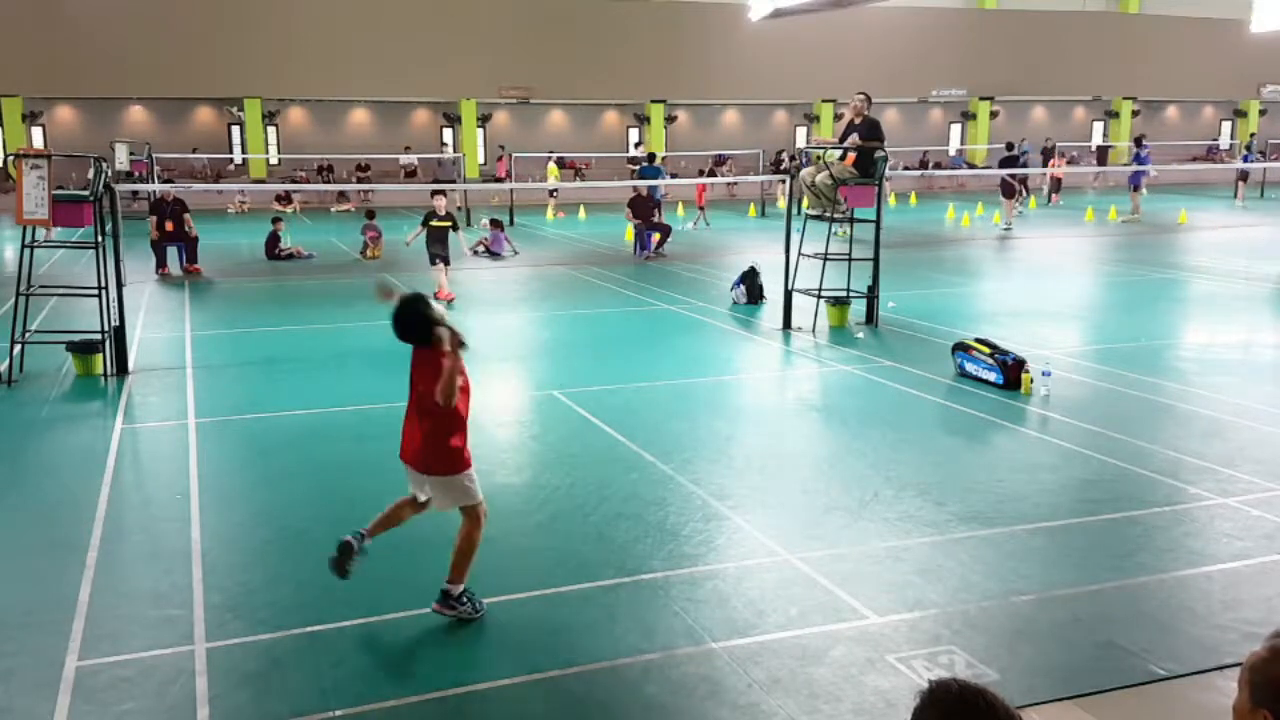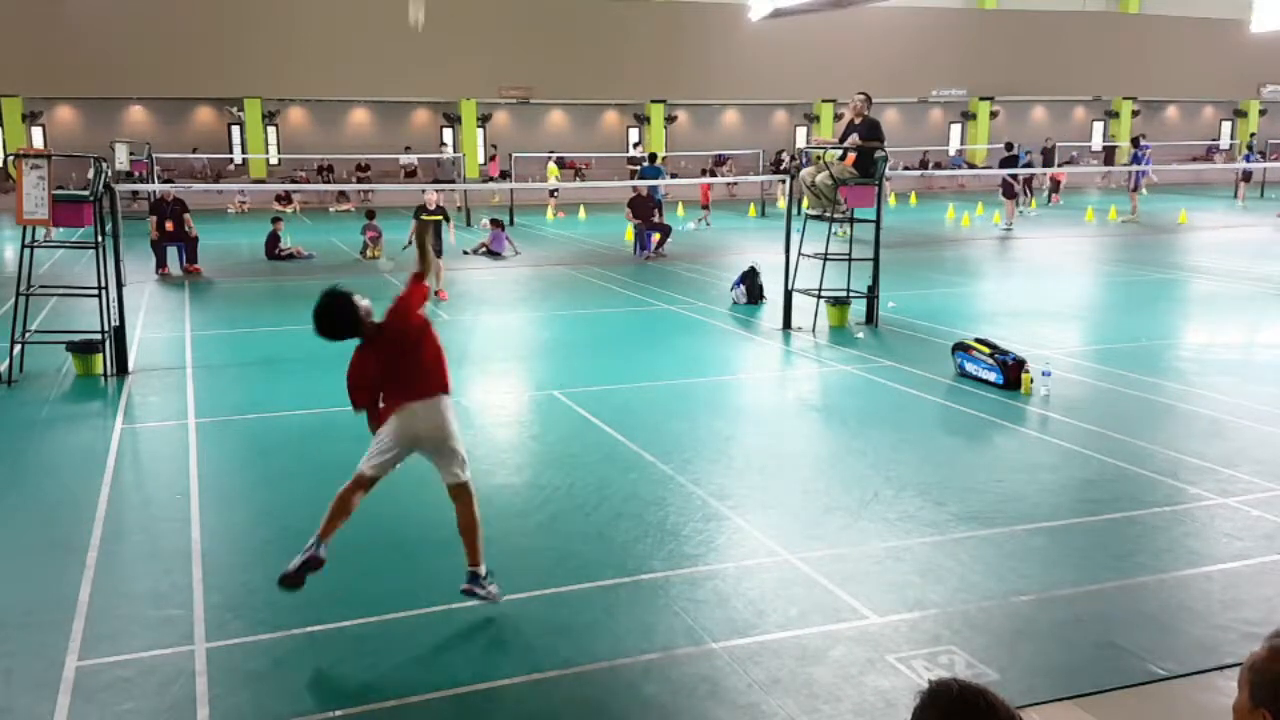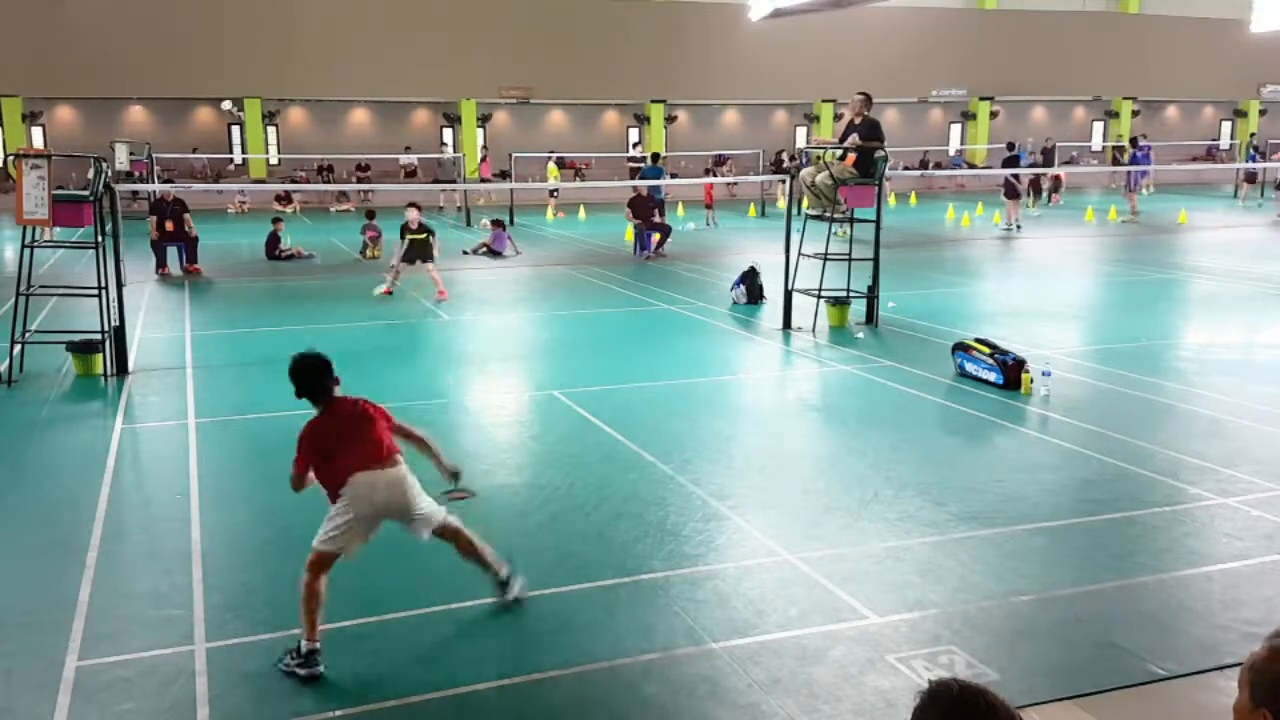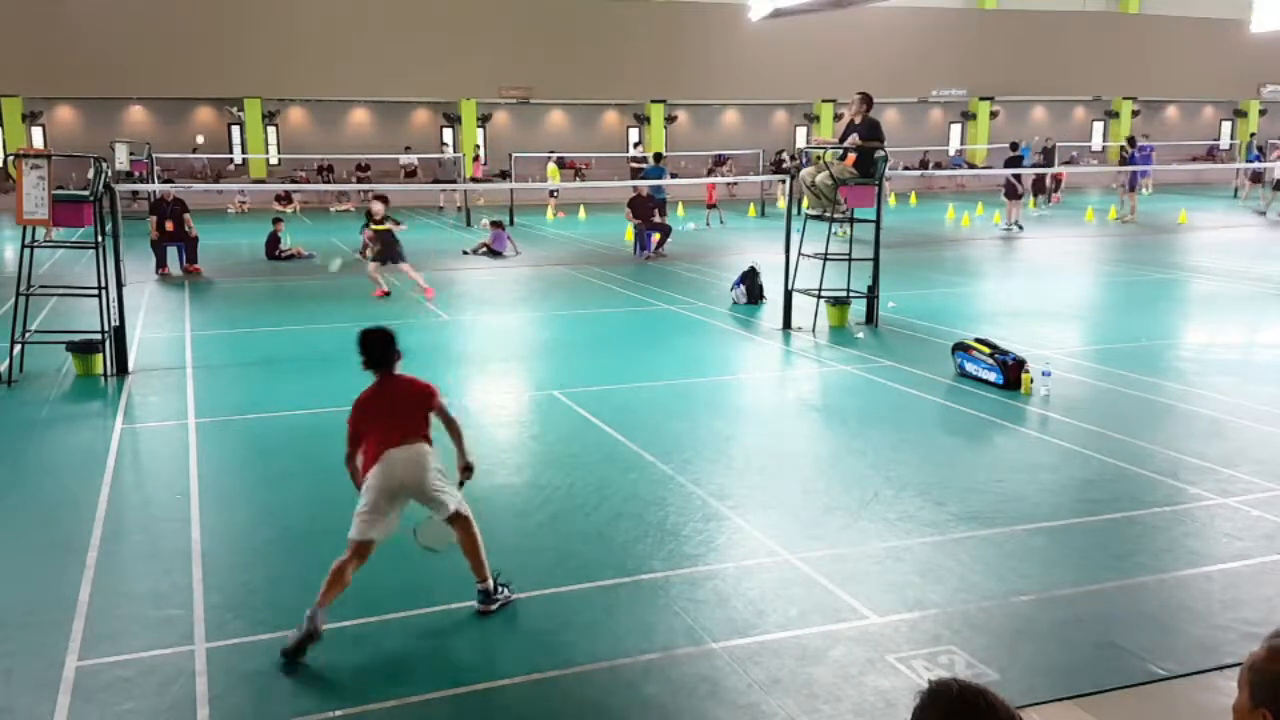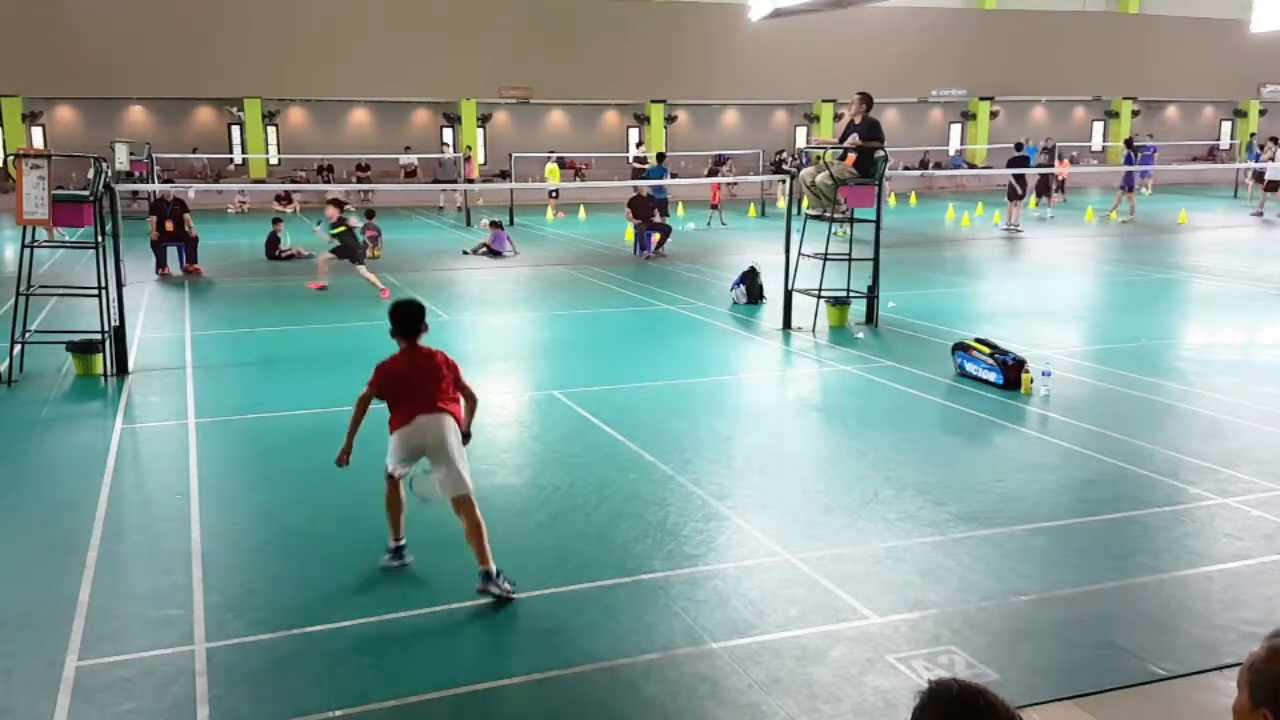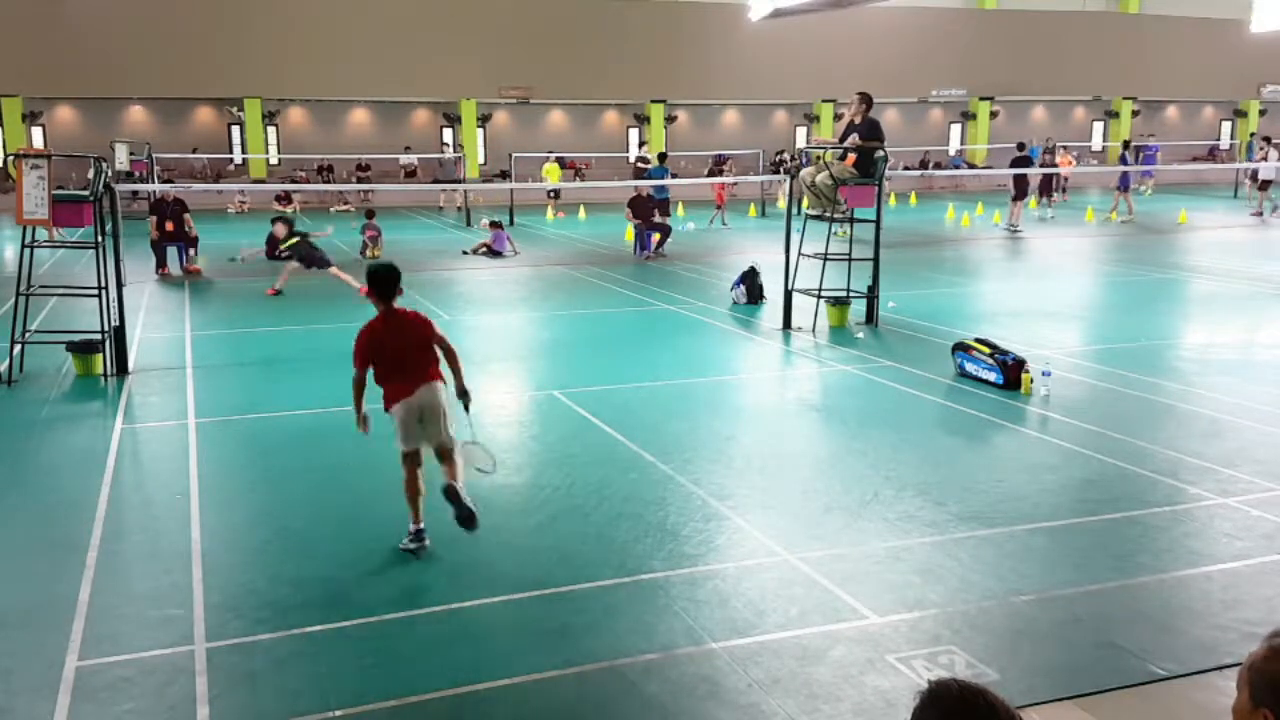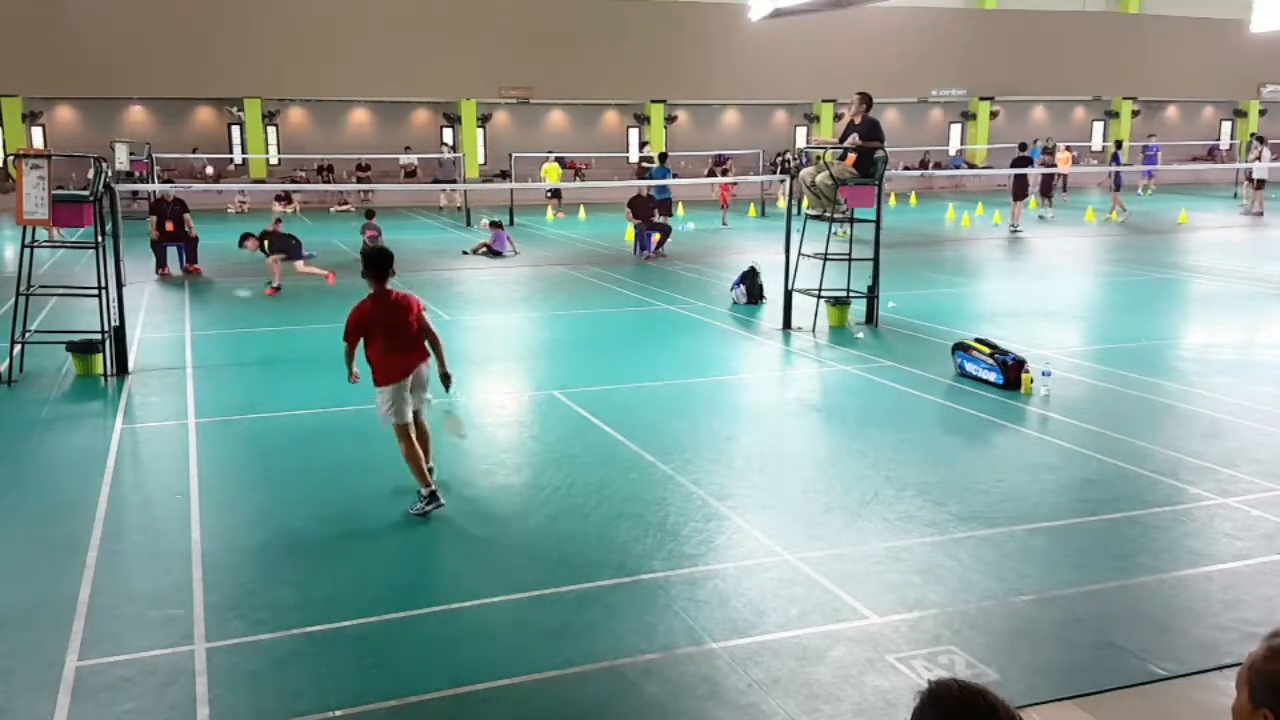
dt=0.2s
person 1, frame 1
left shoulder: (421, 348)
right shoulder: (441, 359)
right elbow: (446, 401)
left wrist: (395, 299)
right wrist: (455, 358)
left hip: (416, 449)
right hip: (446, 451)
left knee: (417, 503)
right knee: (475, 517)
left ankle: (357, 539)
right ankle: (452, 595)
person 1, frame 2
left shoulder: (357, 367)
right shoulder: (402, 318)
left elbow: (371, 416)
right elbow: (424, 270)
left wrist: (380, 438)
right wrist: (421, 237)
left hip: (400, 420)
right hip: (437, 413)
left knee: (359, 484)
right knee: (462, 495)
left ankle: (316, 549)
right ankle: (477, 575)
person 1, frame 3
left shoulder: (311, 432)
right shoulder: (367, 410)
left elbow: (297, 483)
right elbow: (413, 436)
left wrist: (314, 477)
right wrist: (444, 463)
left hip: (357, 492)
right hip: (399, 482)
left knee: (316, 568)
right knee: (451, 530)
left ankle: (309, 651)
right ankle: (503, 580)
person 1, frame 4
left shoulder: (362, 403)
right shoulder: (421, 389)
left elbow: (351, 457)
right elbow: (451, 424)
left wrist: (361, 485)
right wrist: (465, 460)
left hip: (381, 472)
right hip: (418, 462)
left knee: (354, 556)
right knee: (463, 520)
left ankle: (313, 622)
right ankle: (488, 592)
person 1, frame 5
left shoulder: (386, 368)
right shoulder: (440, 359)
left elbow: (363, 403)
right elbow: (470, 398)
left wrist: (348, 445)
right wrist: (465, 428)
left hip: (405, 432)
right hip: (443, 427)
left knee: (393, 478)
right knee: (466, 505)
left ankle: (397, 546)
right ankle: (490, 576)
person 1, frame 6
left shoulder: (367, 334)
right shoulder: (418, 320)
left elbow: (359, 377)
right elbow: (449, 351)
left wrist: (359, 412)
right wrist: (461, 387)
left hip: (401, 401)
right hip: (432, 390)
left knee: (411, 463)
right knee: (447, 456)
left ankle: (416, 529)
right ankle: (454, 489)
person 1, frame 7
left shoulder: (360, 312)
right shoulder: (410, 301)
left elbow: (349, 351)
right elbow: (433, 337)
left wrist: (351, 370)
right wrist: (443, 368)
left hip: (391, 376)
right hip: (419, 366)
left knee: (405, 434)
right knee: (417, 418)
left ankle: (429, 492)
right ankle: (427, 470)
